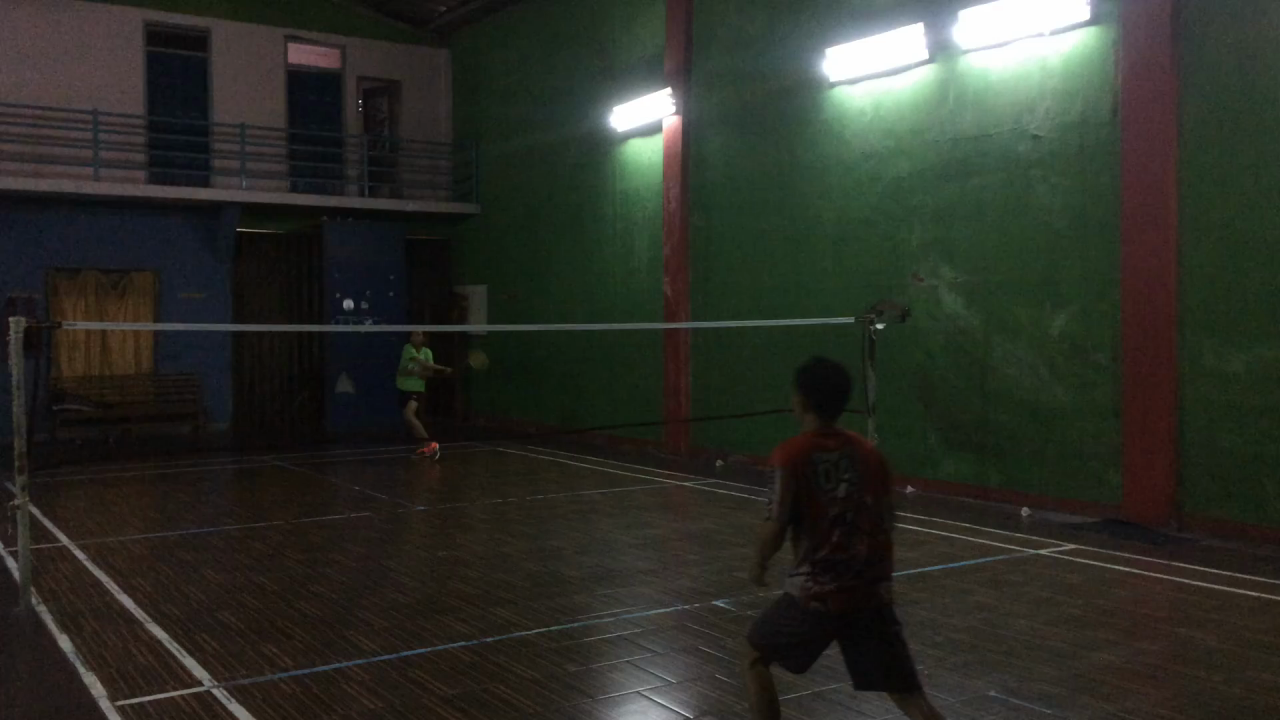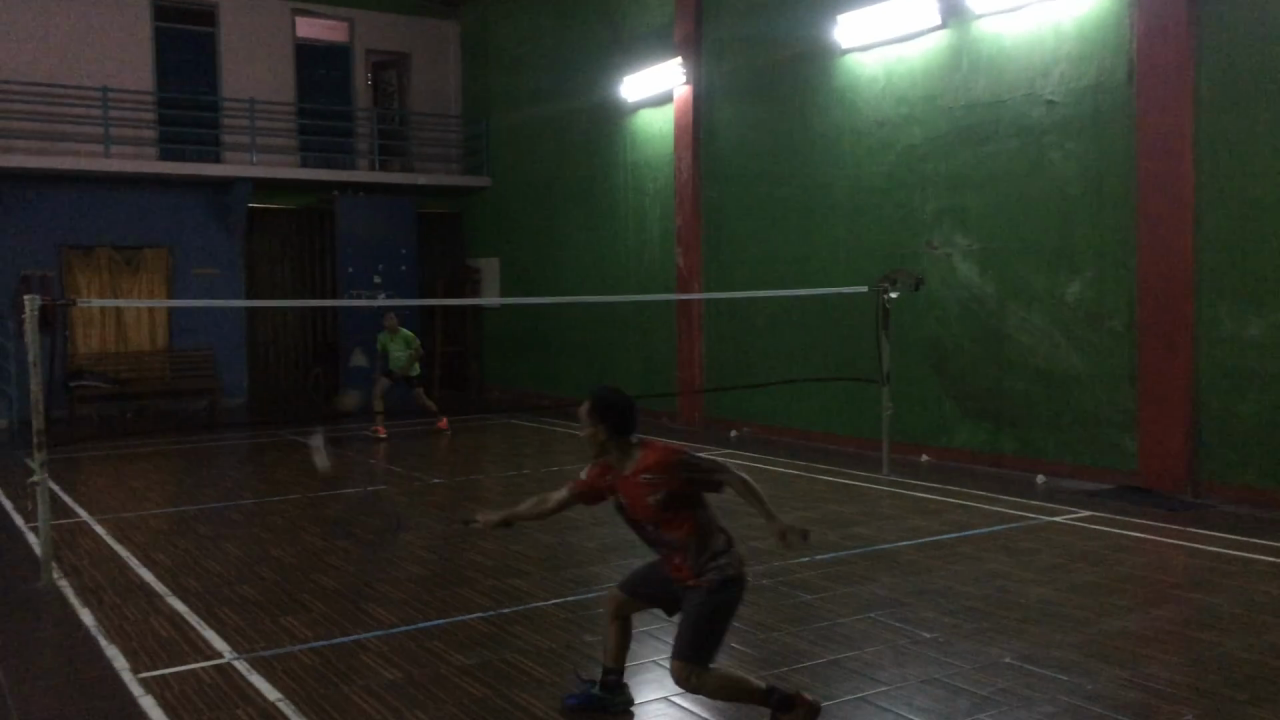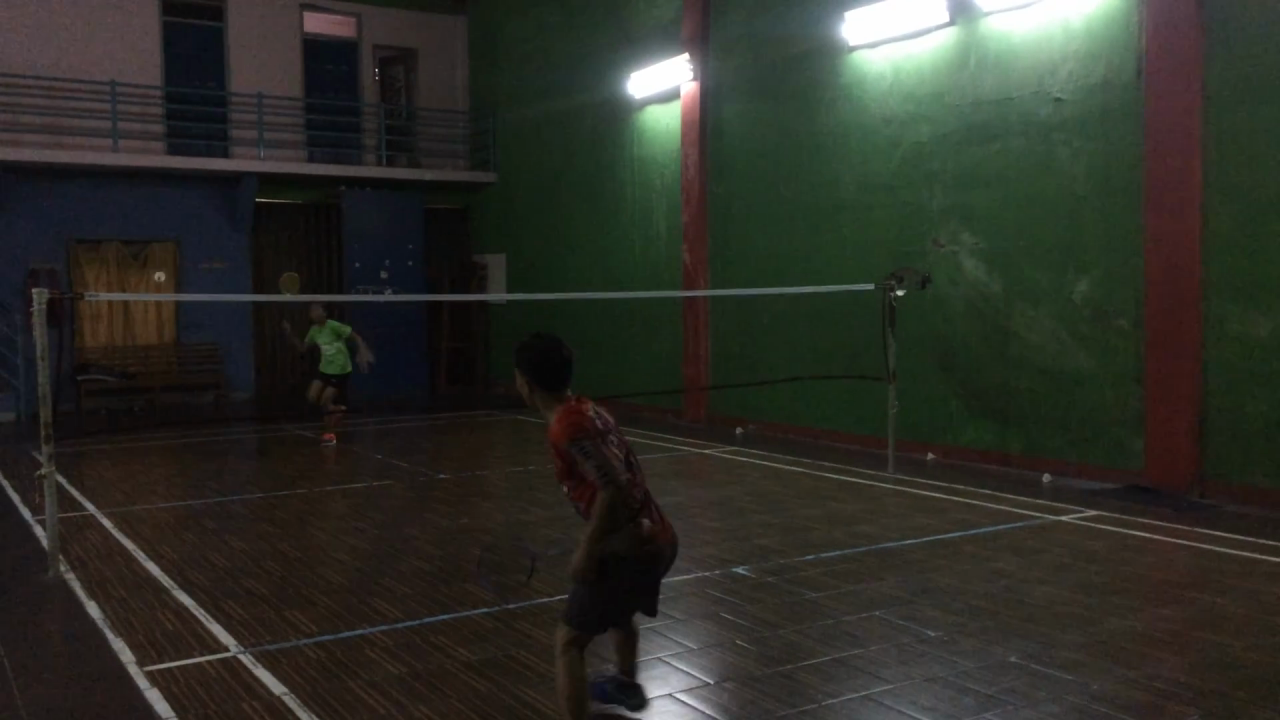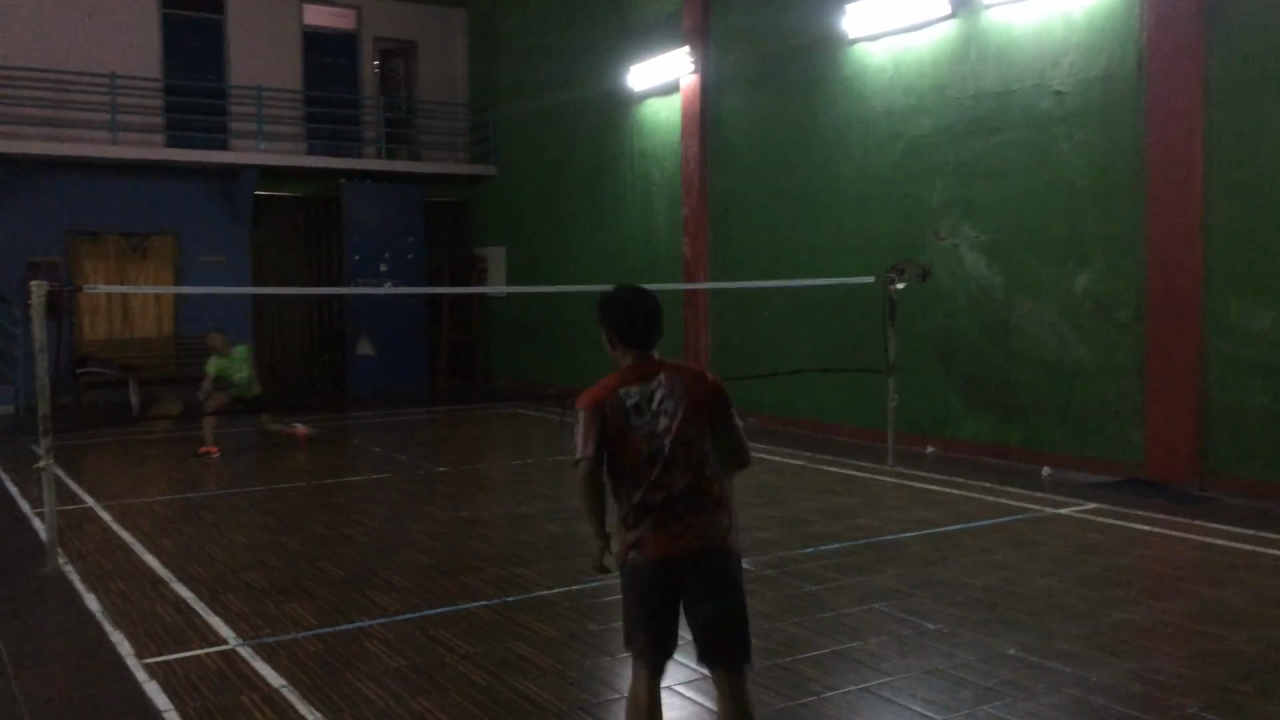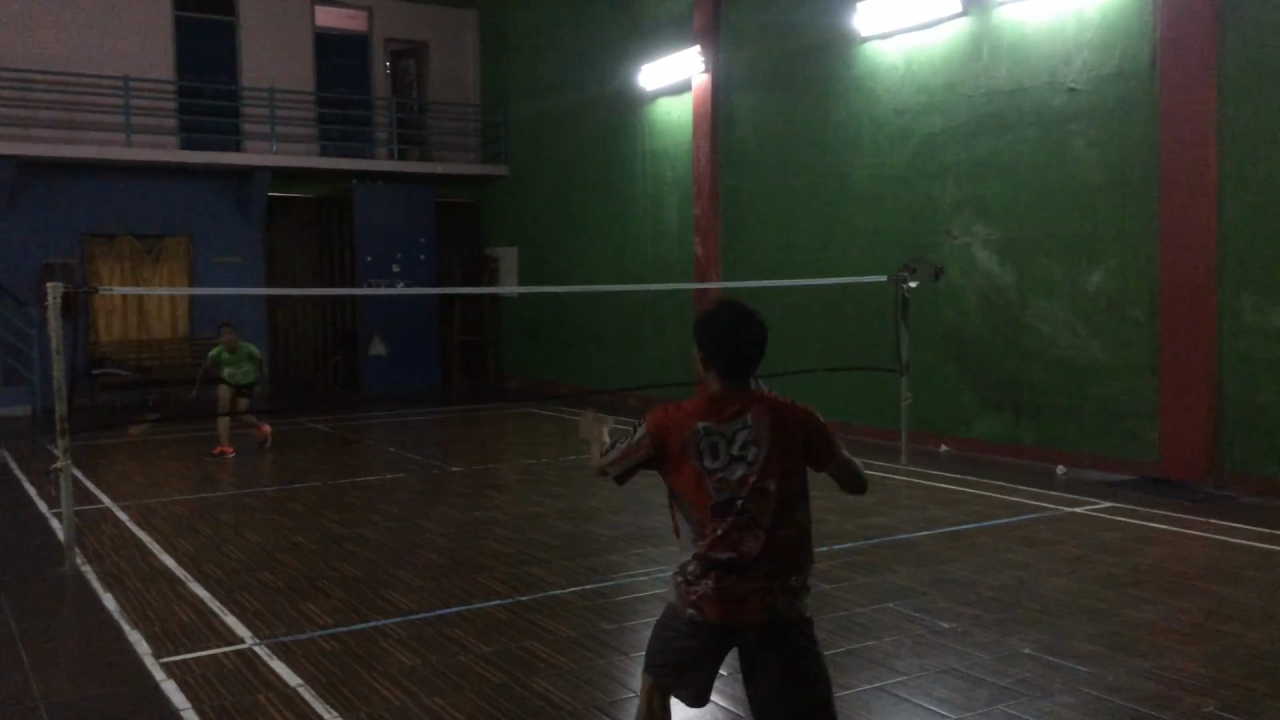
dt=0.5s
person 1, frame 1
left shoulder: (791, 456)
right shoulder: (871, 455)
left elbow: (775, 528)
right elbow: (882, 528)
left wrist: (761, 564)
left hip: (814, 596)
right hip: (867, 595)
left knee: (755, 656)
person 1, frame 2
left shoulder: (662, 461)
right shoulder: (605, 474)
left elbow: (731, 476)
right elbow: (556, 501)
left wrist: (774, 521)
right wrist: (505, 517)
left hip: (715, 575)
right hip: (680, 567)
left knee: (686, 673)
right knee: (615, 603)
right ankle: (611, 692)
person 1, frame 3
left shoulder: (566, 429)
right shoulder: (588, 412)
left elbow: (612, 486)
left wrist: (587, 549)
left hip: (626, 547)
right hip: (655, 539)
left knee: (568, 643)
right knee: (615, 609)
right ankle: (628, 685)
person 1, frame 4
left shoulder: (598, 400)
right shoulder: (702, 383)
left elbow: (589, 473)
right elbow: (740, 458)
left wrist: (600, 535)
left hip: (646, 551)
right hip: (709, 543)
left knee: (646, 672)
right knee: (730, 676)
person 1, frame 5
left shoulder: (670, 424)
right shoulder: (794, 420)
left elbow: (606, 465)
right elbow: (856, 483)
left wrist: (596, 431)
right wrist: (820, 446)
left hip: (700, 600)
right hip: (777, 604)
left knee: (655, 681)
